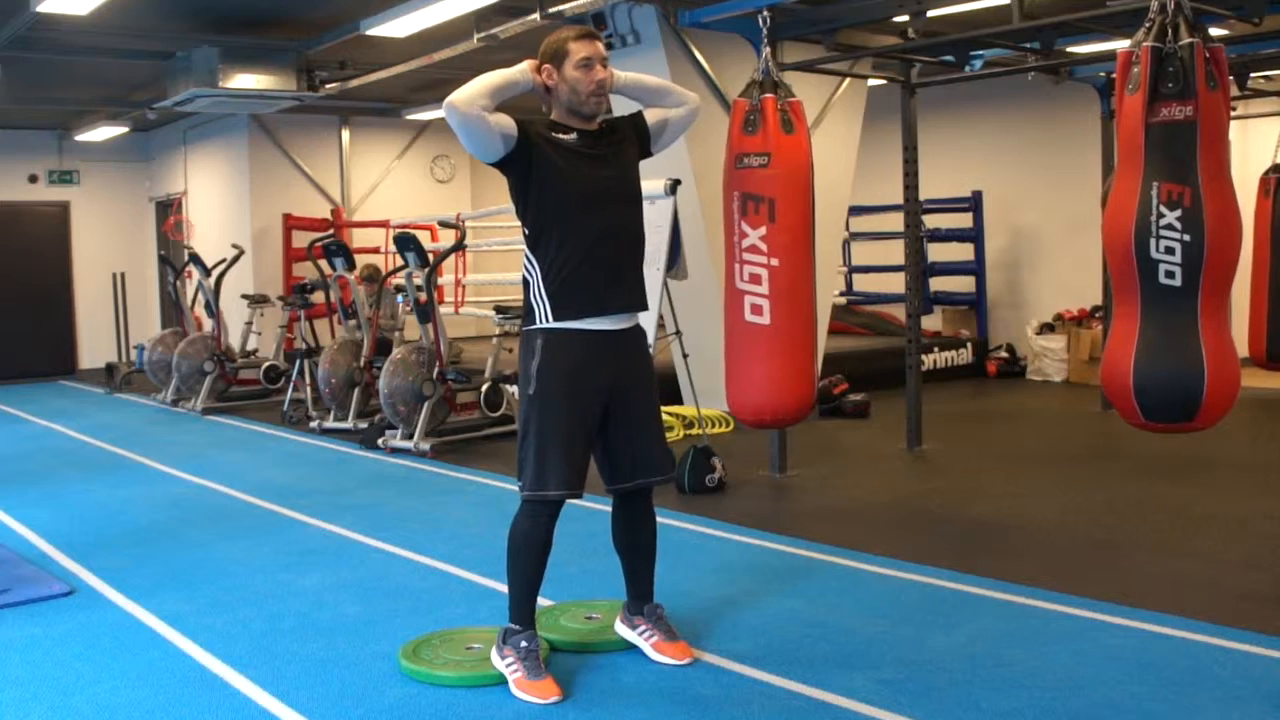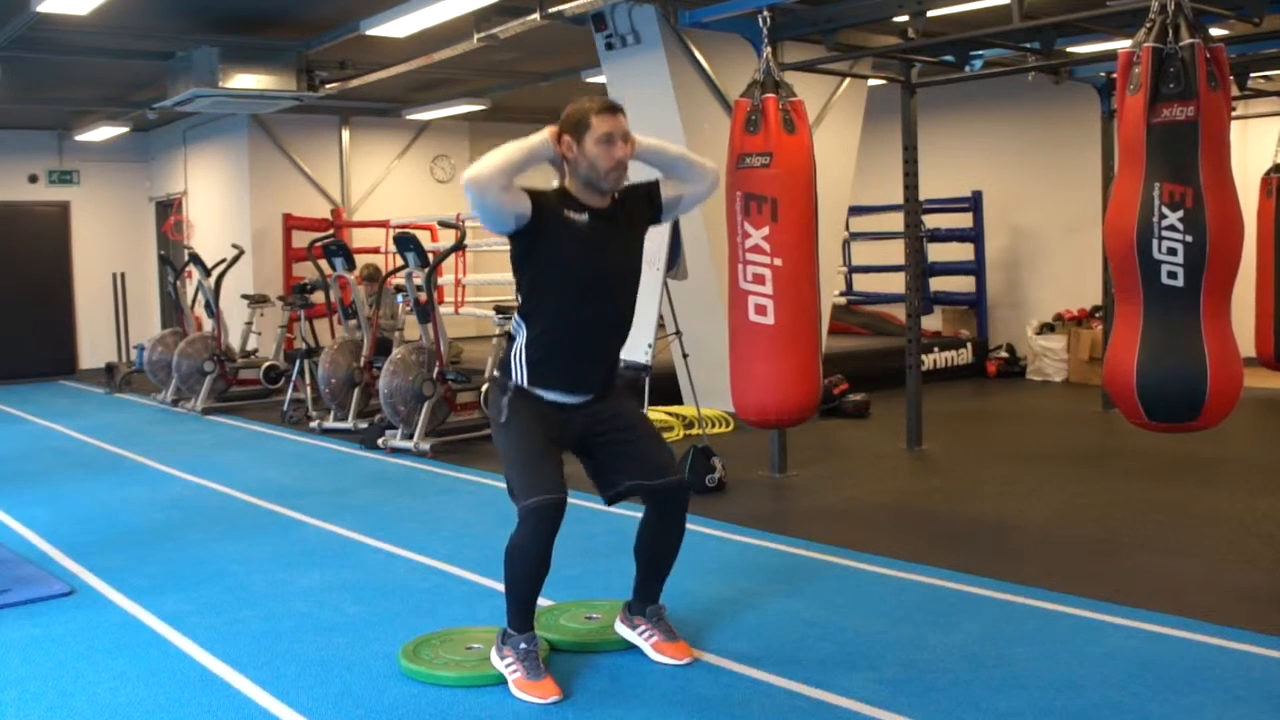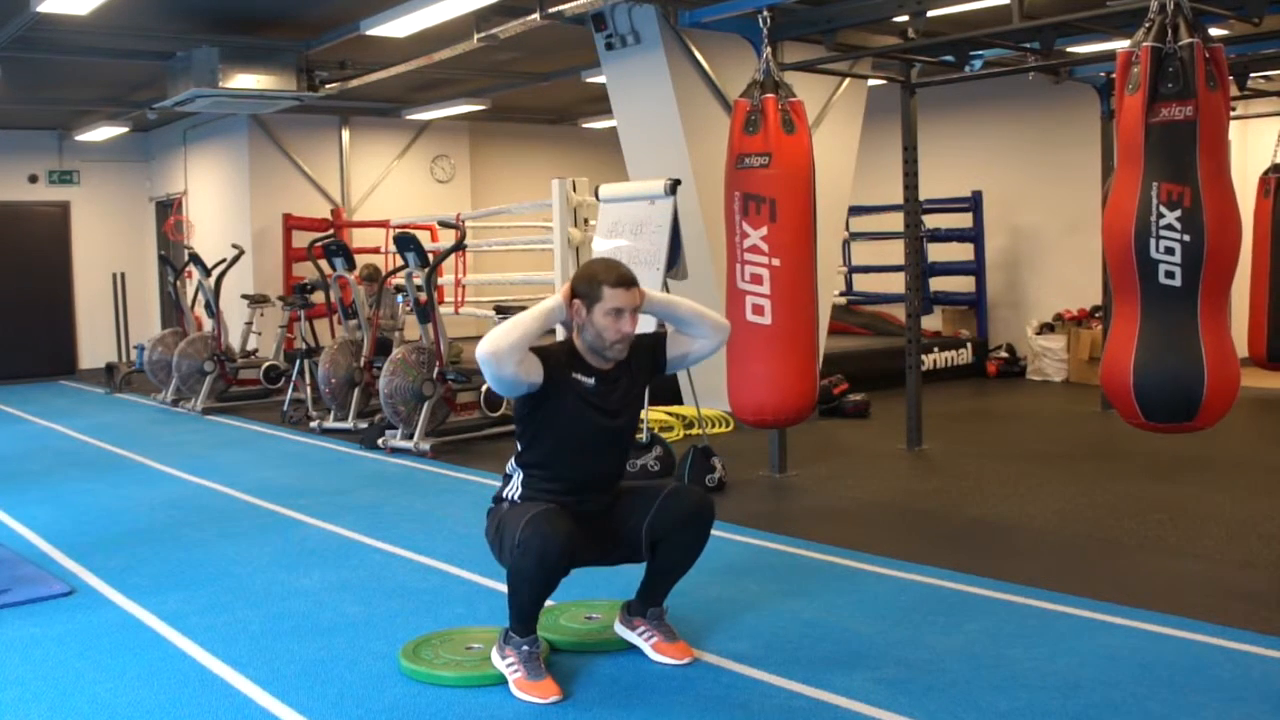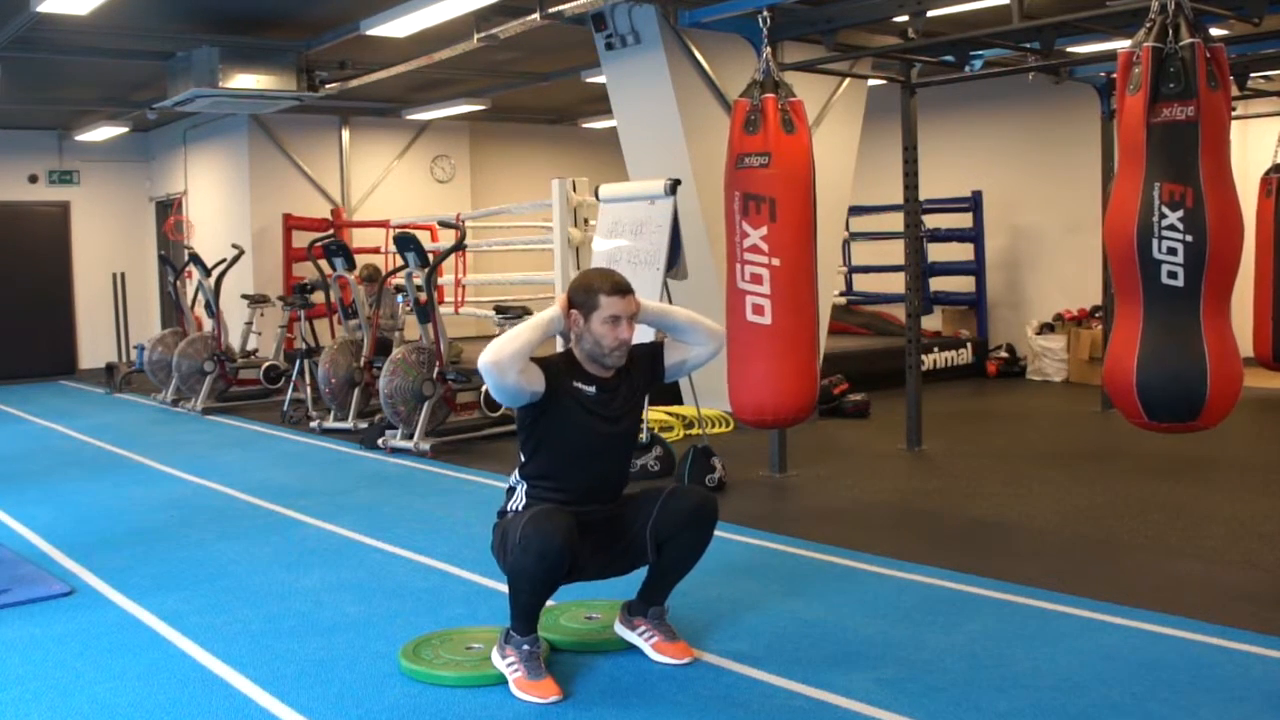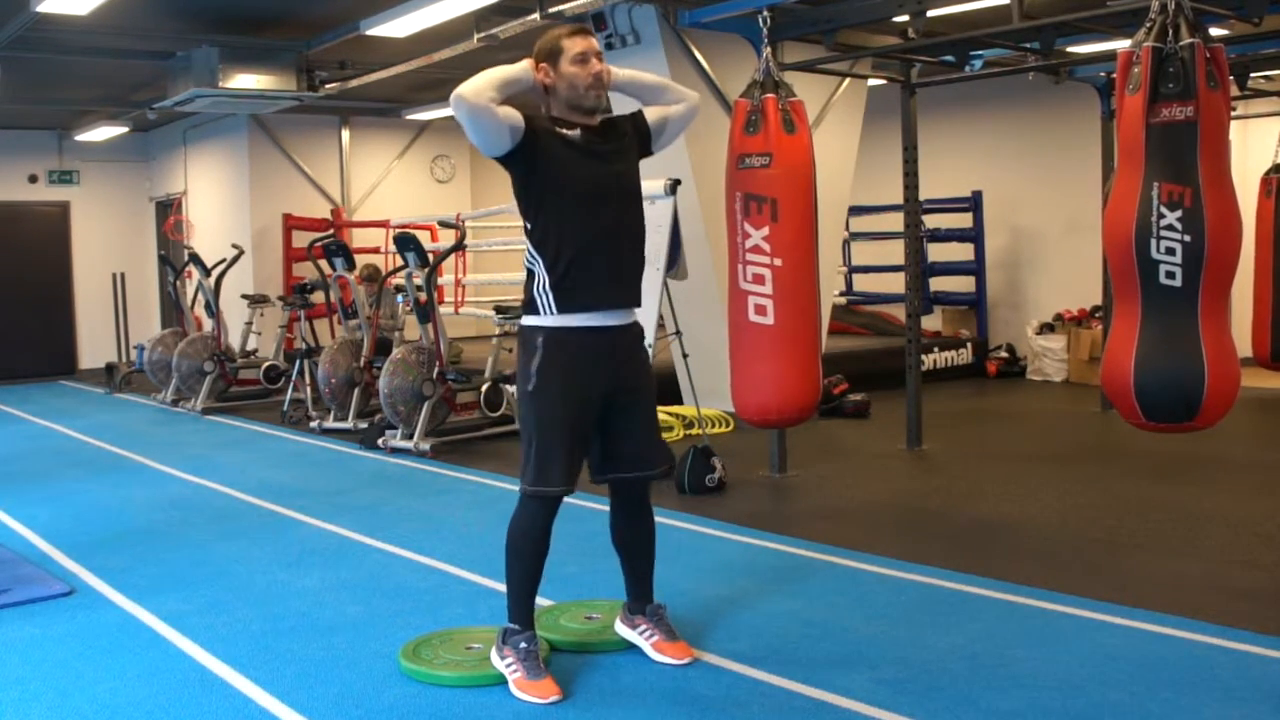
dt=1s
person 1, frame 1
left shoulder: (624, 136)
right shoulder: (528, 142)
left elbow: (688, 102)
right elbow: (460, 108)
left wrist: (619, 81)
right wrist: (521, 74)
left hip: (625, 338)
right hip: (561, 342)
left knee: (637, 482)
right knee: (544, 492)
left ankle: (640, 611)
right ankle: (517, 638)
person 1, frame 2
left shoulder: (635, 206)
right shoulder: (539, 212)
left elbow: (705, 177)
right elbow: (477, 184)
left wrist: (640, 145)
right wrist: (541, 143)
left hip: (601, 395)
right hip: (530, 396)
left knee: (670, 490)
right knee: (543, 507)
left ankle: (641, 613)
right ankle: (515, 641)
person 1, frame 3
left shoulder: (640, 357)
right shoulder: (547, 367)
left elbow: (715, 332)
right elbow: (492, 355)
left wrist: (648, 300)
right wrist: (553, 306)
left hip: (604, 512)
right hip: (528, 516)
left knee: (692, 509)
right knee: (548, 536)
left ankle: (641, 615)
right ankle: (517, 643)
person 1, frame 4
left shoulder: (639, 366)
right shoulder: (548, 378)
left elbow: (711, 339)
right elbow: (494, 366)
left wrist: (643, 310)
right wrist: (551, 317)
left hip: (607, 522)
right hip: (535, 523)
left knee: (696, 507)
right knee: (550, 534)
left ankle: (643, 614)
right ankle: (517, 643)
person 1, frame 5
left shoulder: (622, 134)
right shoulder: (533, 138)
left elbow: (687, 100)
right elbow: (467, 101)
left wrist: (618, 77)
right wrist: (523, 71)
left hip: (623, 333)
right hip: (558, 336)
left knee: (633, 484)
right knee: (543, 491)
left ankle: (640, 612)
right ankle: (516, 639)
